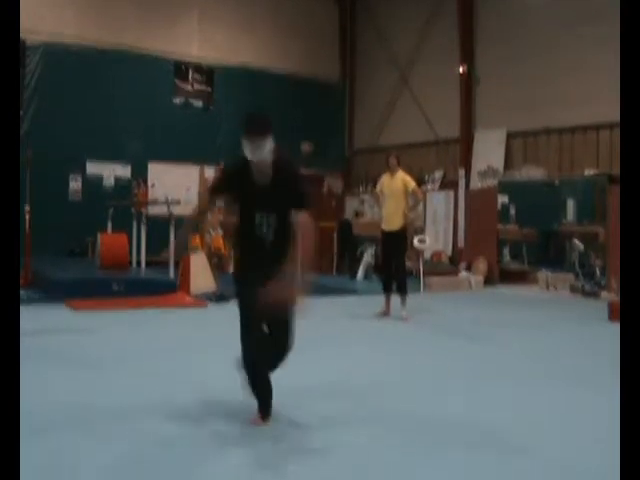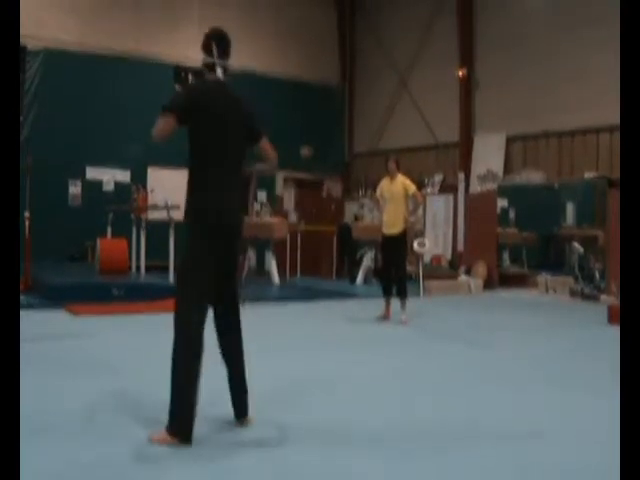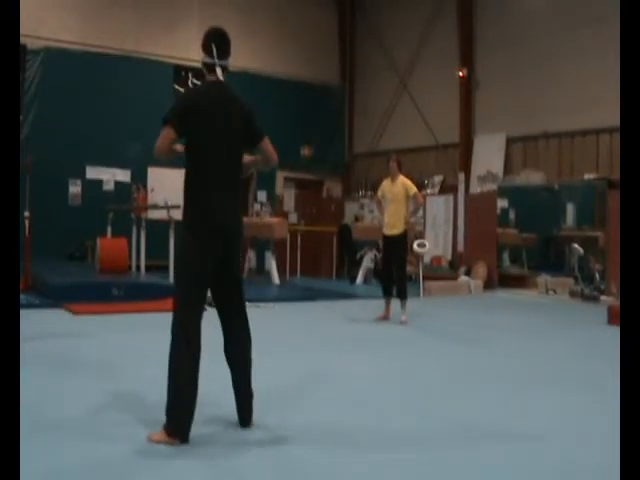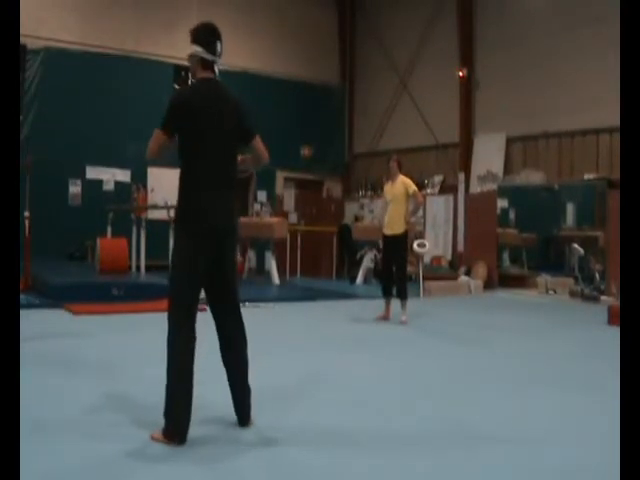
dt=0.5s
person 1, frame 1
left shoulder: (288, 175)
right shoulder: (234, 173)
left elbow: (305, 233)
right elbow: (206, 197)
left wrist: (290, 281)
left hip: (281, 260)
right hip: (250, 259)
left knee: (281, 339)
right knee: (252, 337)
right ankle: (263, 407)
person 1, frame 2
left shoulder: (192, 95)
right shoulder: (239, 108)
left elbow: (158, 134)
right elbow: (271, 159)
left wrist: (181, 119)
right wrist: (256, 165)
left hip: (201, 218)
right hip: (231, 220)
left knee: (189, 315)
right knee: (227, 313)
left ankle: (179, 426)
right ankle: (240, 410)
person 1, frame 3
left shoulder: (192, 100)
right shoulder: (240, 107)
left elbow: (161, 149)
right elbow: (272, 158)
left wrist: (186, 147)
left hip: (200, 221)
right hip: (231, 223)
left knee: (187, 317)
right knee: (234, 314)
left ankle: (177, 425)
right ankle: (245, 410)
person 1, frame 4
left shoulder: (185, 98)
right shoulder: (232, 104)
left elbow: (153, 151)
right elbow: (262, 157)
left hip: (193, 222)
right hip: (225, 223)
left knee: (182, 319)
right knee: (229, 312)
left ankle: (175, 427)
right ankle: (243, 409)
person 2, frame 1
left shoulder: (404, 178)
right shoulder: (383, 178)
left elbow: (418, 195)
left wrist: (409, 210)
left hip: (399, 227)
right hip: (385, 227)
left knee: (399, 266)
right knee: (385, 266)
left ankle: (403, 307)
right ankle: (387, 306)
person 2, frame 2
left shoulder: (404, 182)
right shoulder: (383, 183)
left elbow: (419, 199)
left wrist: (409, 215)
left hip: (399, 231)
right hip: (386, 231)
left knee: (400, 270)
right knee: (385, 271)
left ankle: (403, 311)
right ankle: (387, 310)
person 2, frame 3
left shoulder: (405, 182)
right shoulder: (384, 183)
left elbow: (420, 201)
left wrist: (410, 216)
left hip: (400, 232)
right hip: (386, 232)
left knee: (400, 271)
right knee: (385, 271)
left ankle: (403, 311)
right ankle: (386, 310)
person 2, frame 4
left shoulder: (405, 182)
right shoulder: (387, 185)
left elbow: (419, 199)
left wrist: (409, 216)
right wrist: (385, 222)
left hip: (400, 233)
right hip: (387, 232)
left knee: (400, 271)
right knee: (385, 271)
left ankle: (403, 311)
right ankle: (387, 310)
